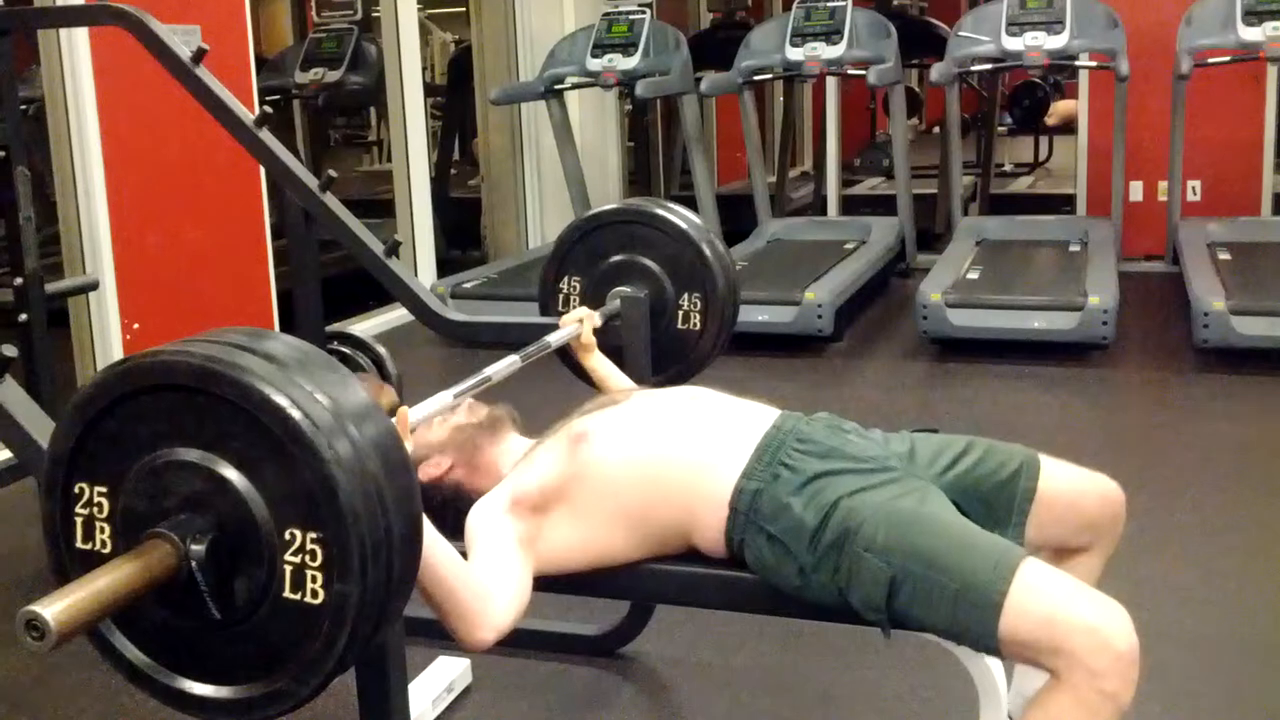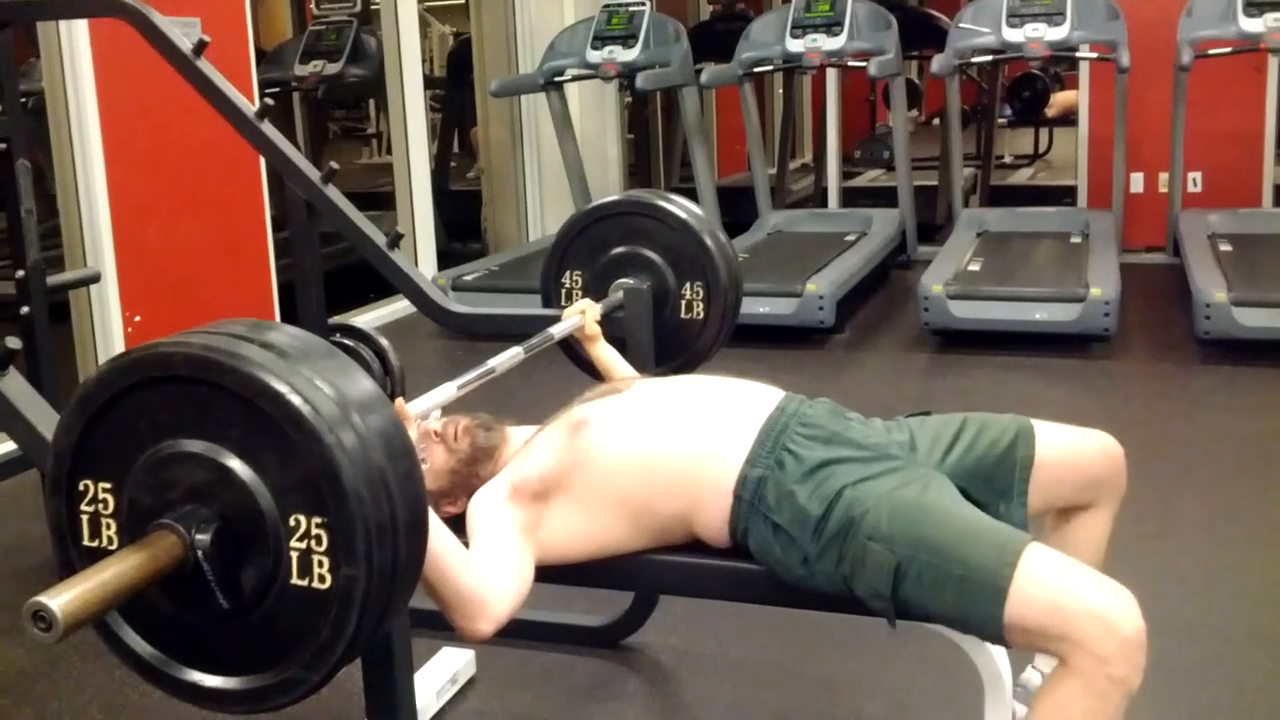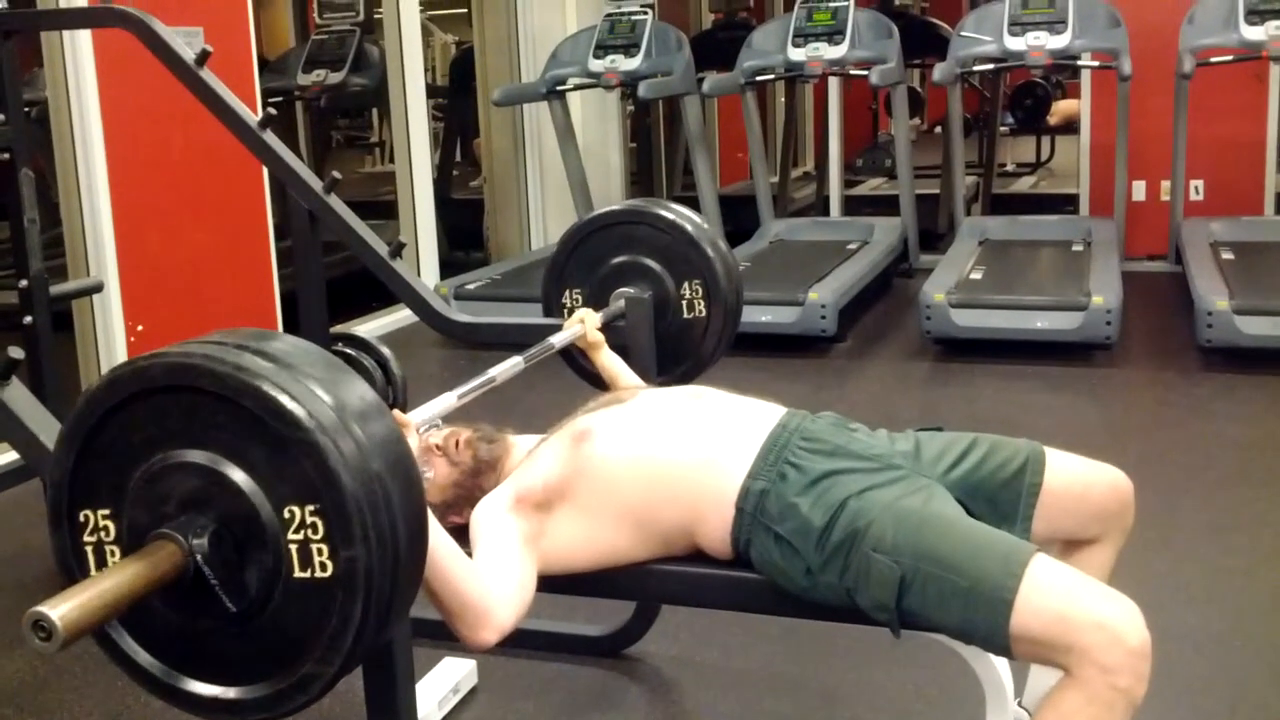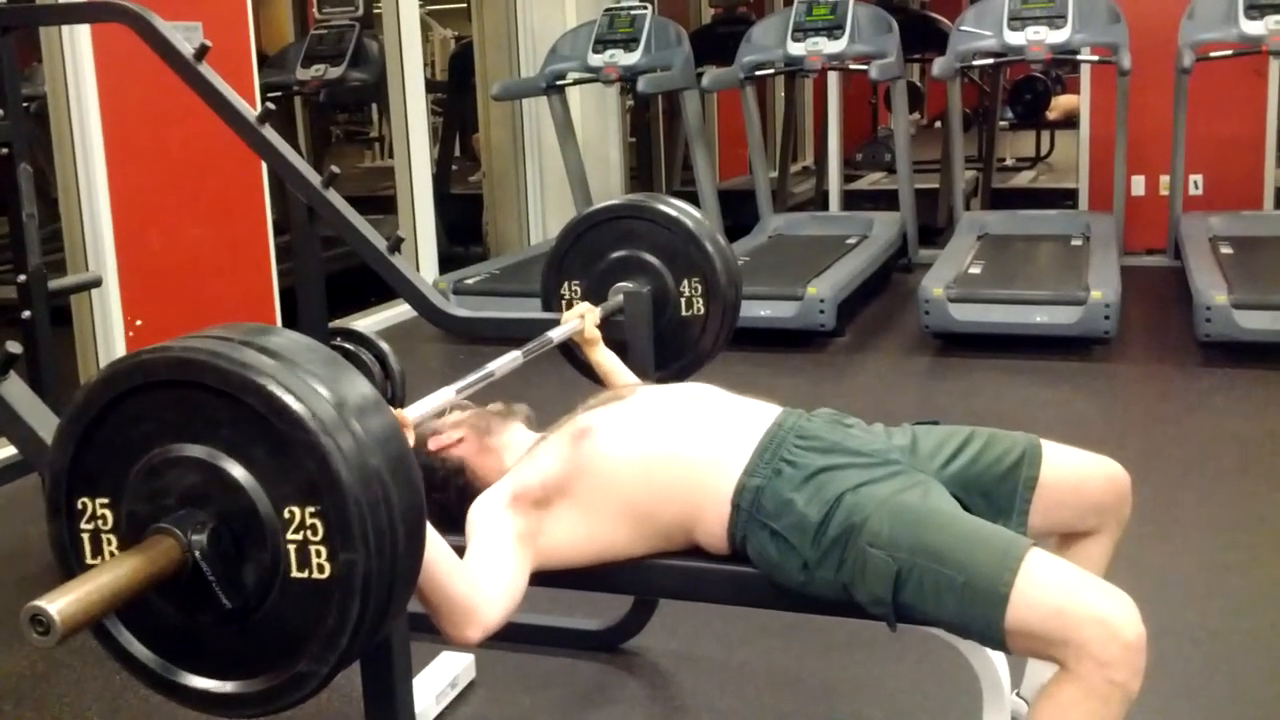
dt=1s
person 1, frame 1
left shoulder: (546, 456)
right shoulder: (501, 514)
right elbow: (484, 621)
left wrist: (586, 349)
left knee: (1098, 507)
right knee: (1103, 648)
person 1, frame 2
left shoulder: (546, 445)
right shoulder: (501, 503)
right elbow: (484, 609)
left wrist: (594, 342)
left knee: (1099, 463)
right knee: (1110, 631)
person 1, frame 3
left shoulder: (551, 455)
right shoulder: (505, 512)
right elbow: (487, 619)
left wrist: (598, 349)
left knee: (1107, 499)
right knee: (1115, 645)
person 1, frame 4
left shoulder: (553, 453)
right shoulder: (506, 507)
right elbow: (473, 615)
left wrist: (593, 345)
left knee: (1104, 491)
right knee: (1110, 637)
